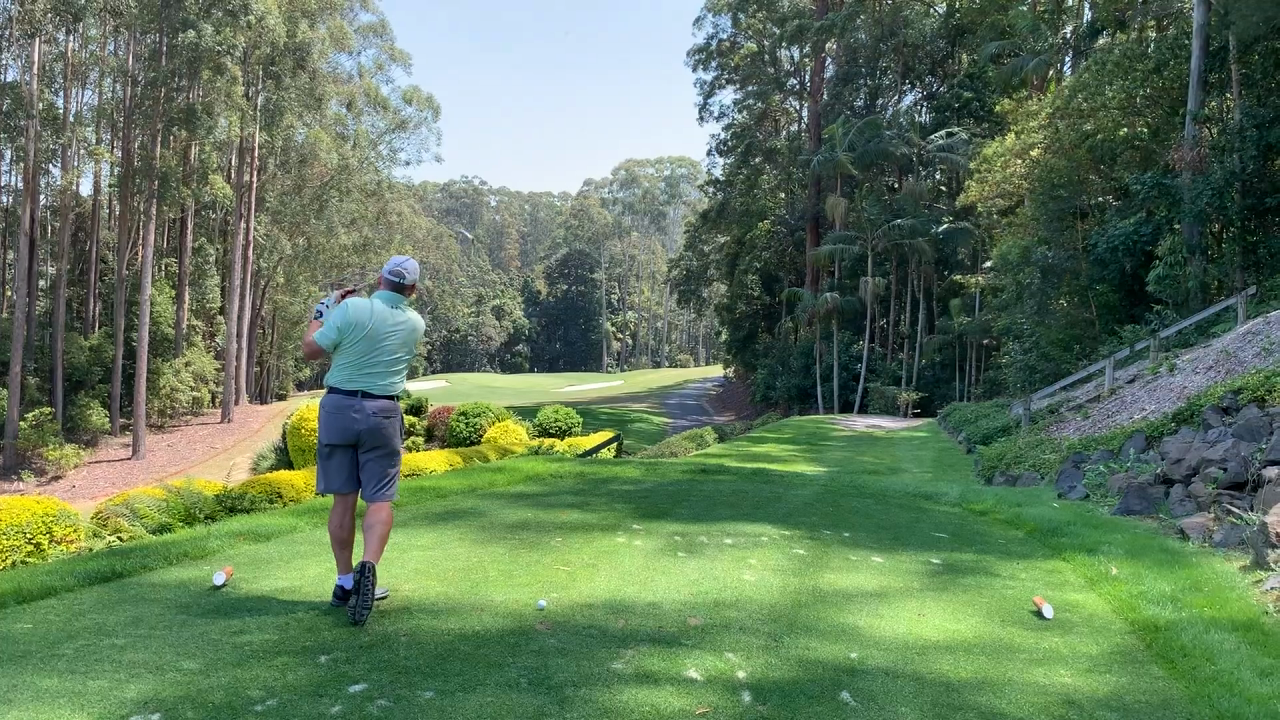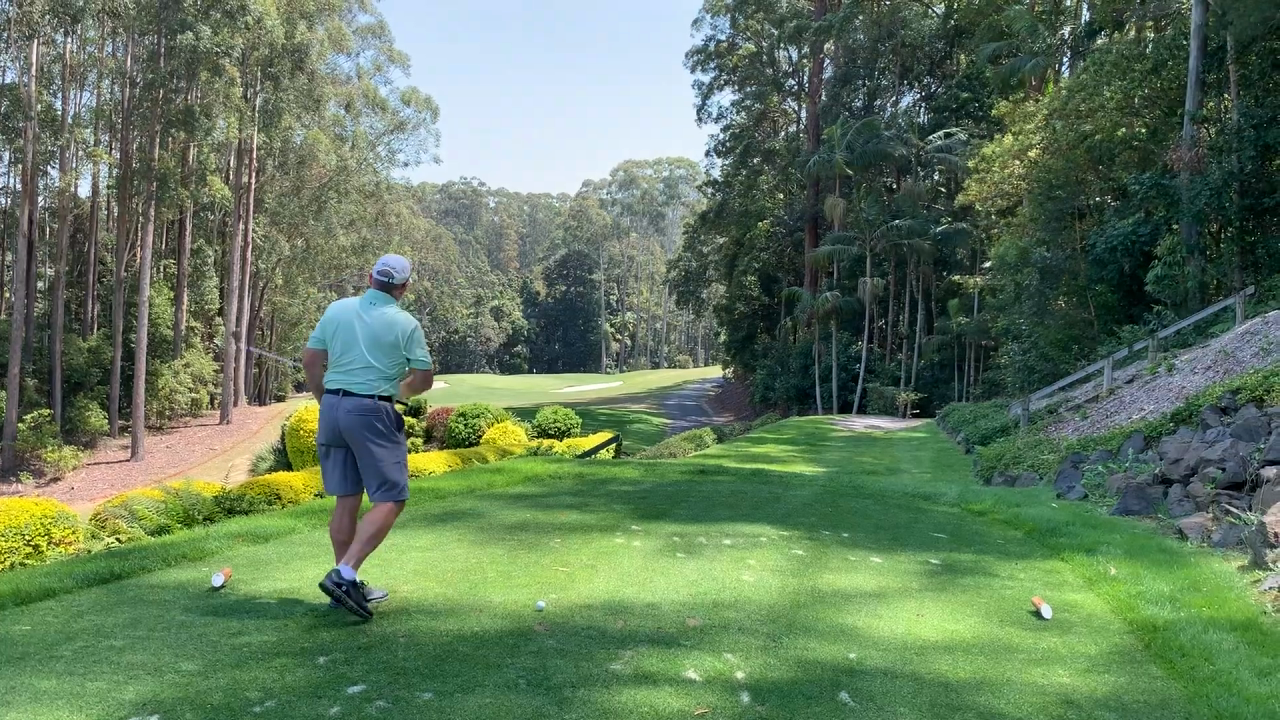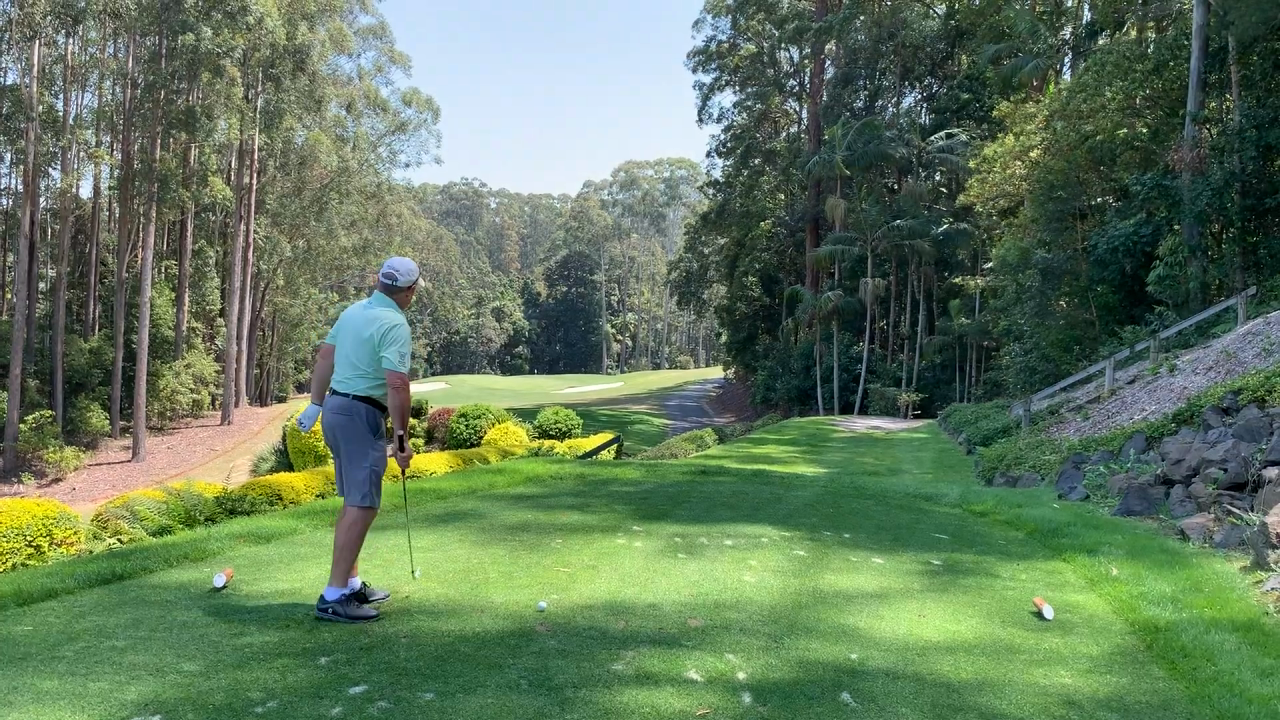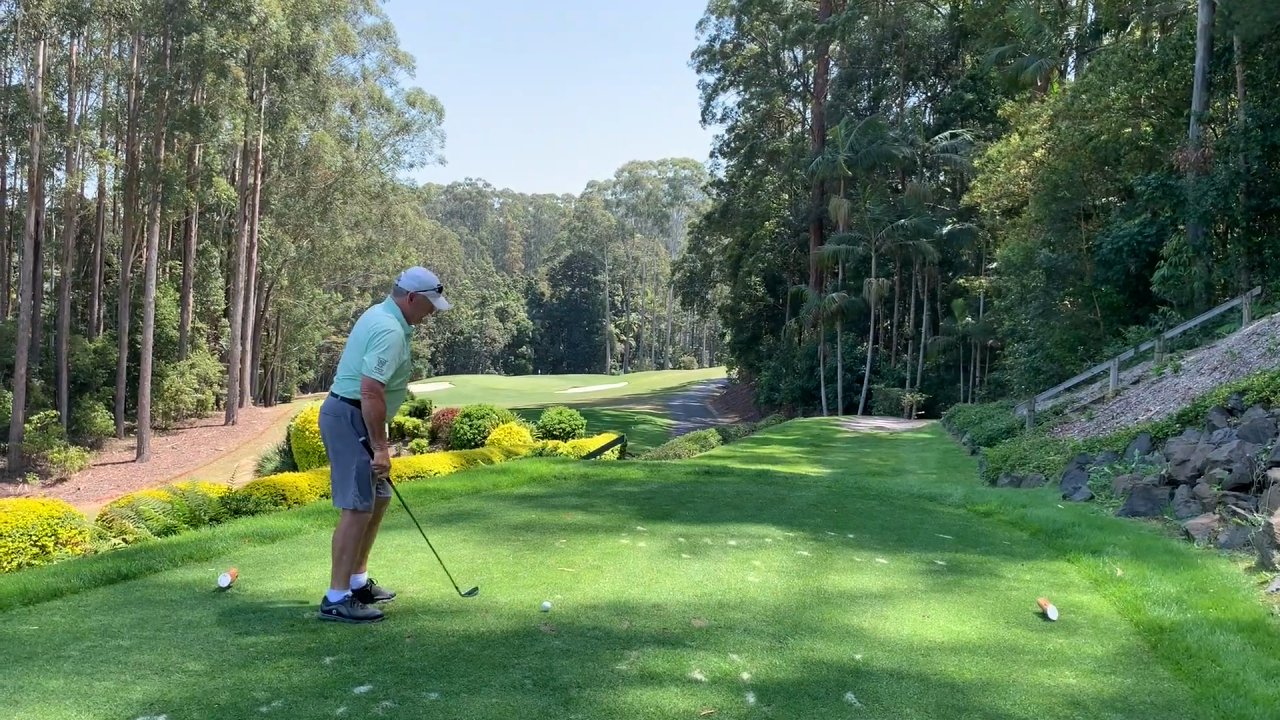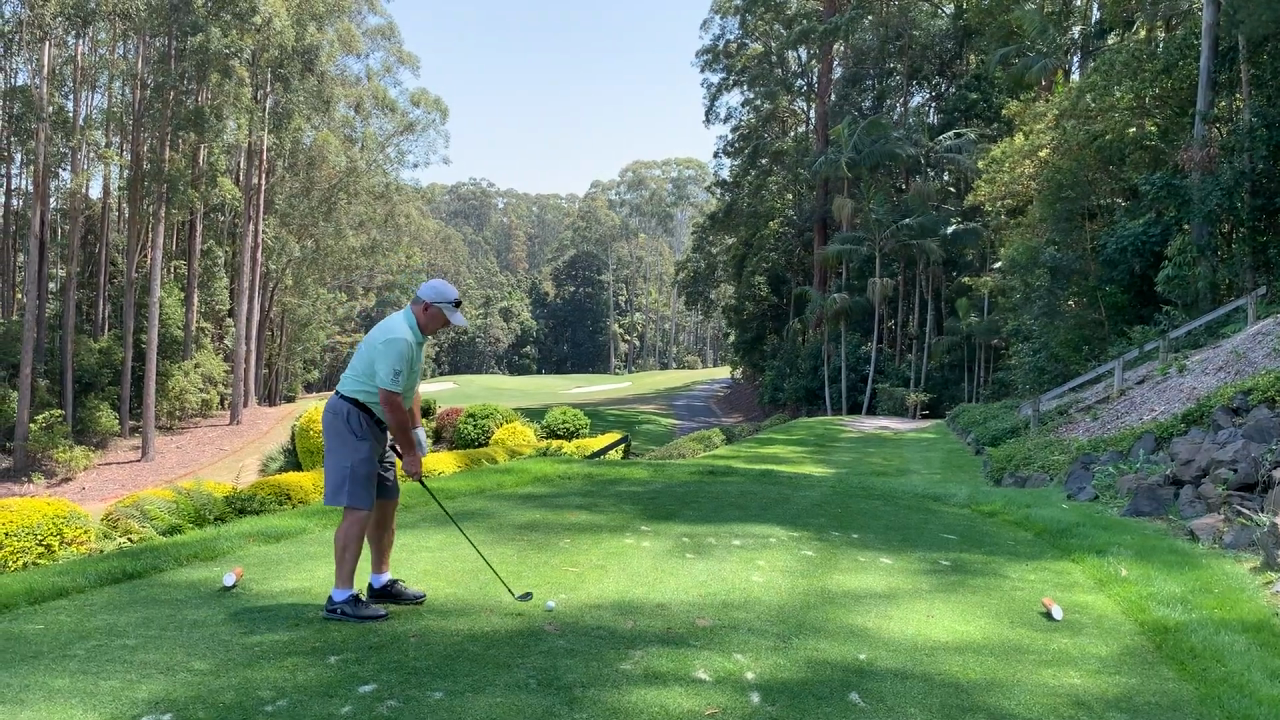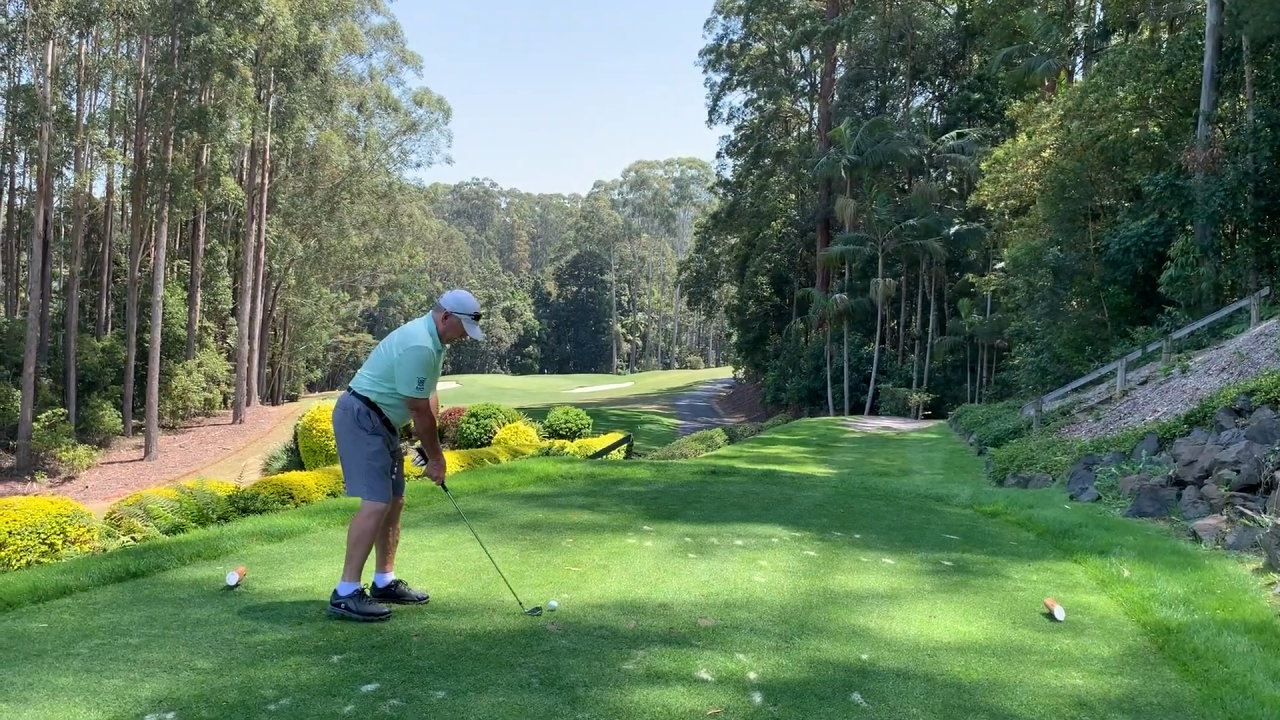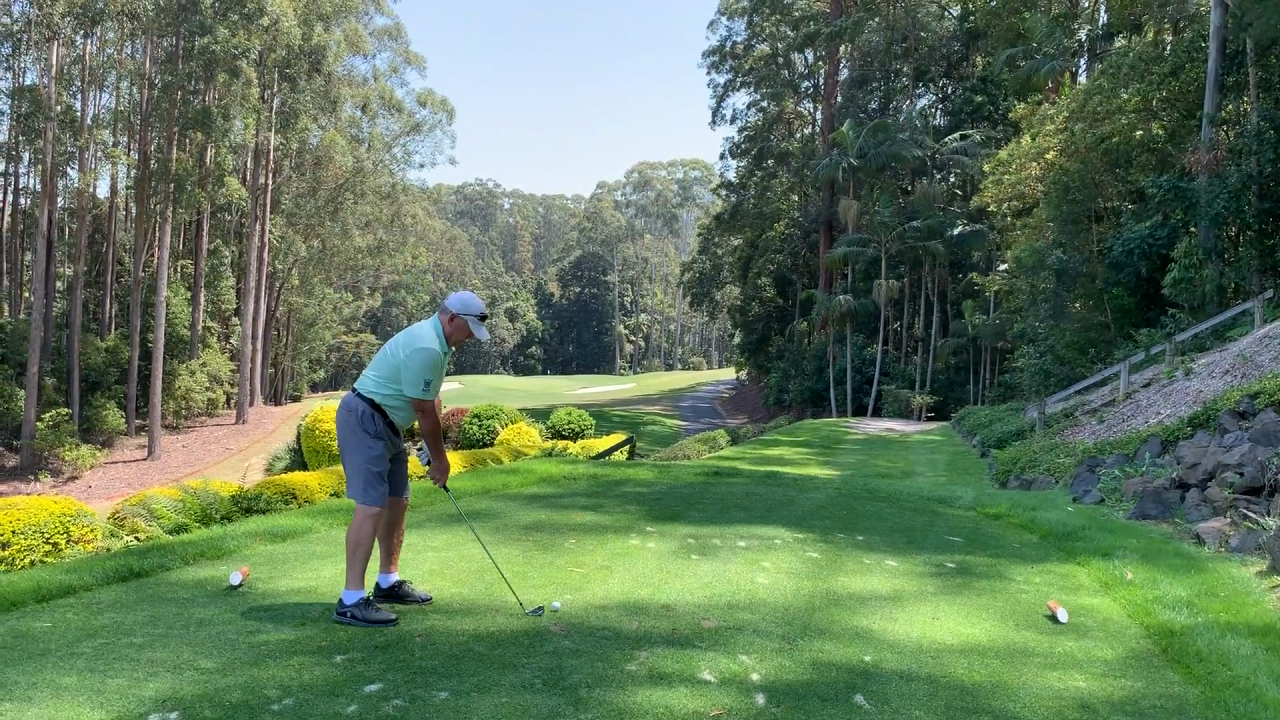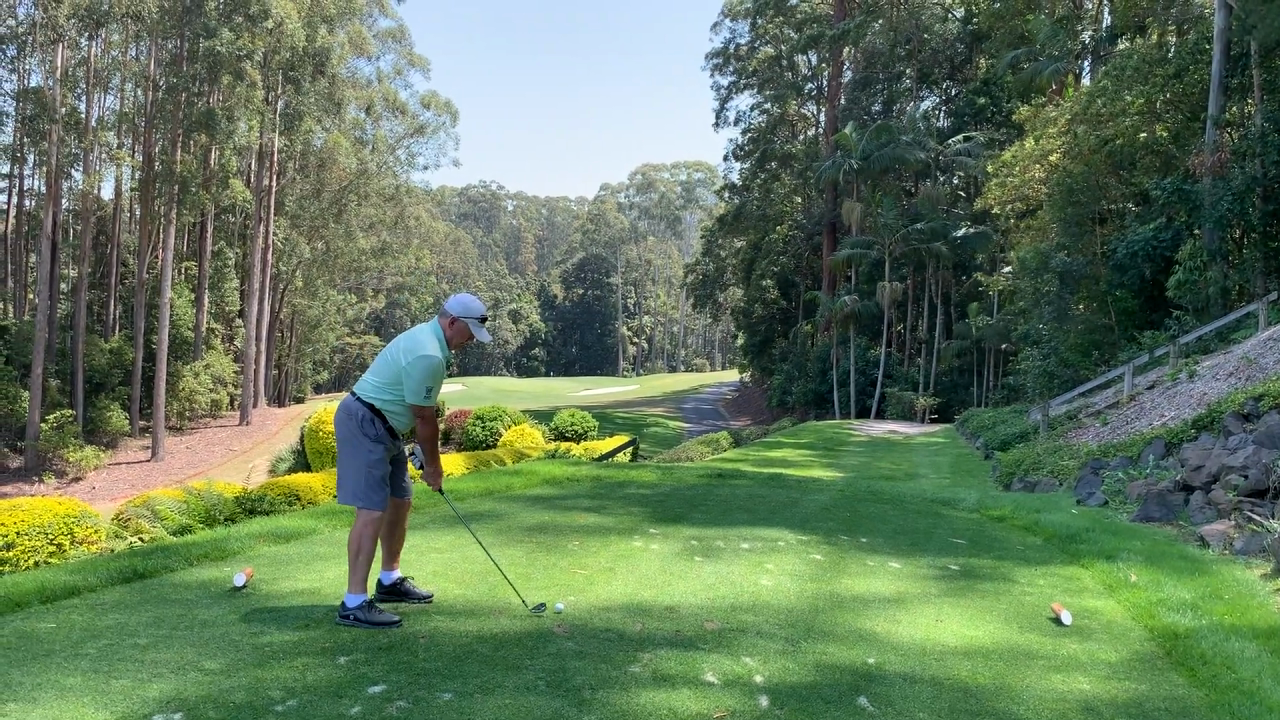
dt=0.3s
person 1, frame 1
left shoulder: (351, 309)
right shoulder: (416, 324)
left elbow: (310, 351)
left wrist: (319, 315)
left hip: (338, 408)
right hip: (381, 413)
left knee: (344, 498)
right knee: (380, 499)
left ankle: (346, 583)
right ankle: (367, 566)
person 1, frame 2
left shoulder: (337, 310)
right shoulder: (407, 325)
left elbow: (311, 361)
right elbow: (424, 380)
left wrist: (324, 399)
left hip: (335, 409)
right hip: (374, 414)
left knee: (347, 499)
right knee: (390, 499)
left ankle: (346, 581)
right ankle: (344, 574)
person 1, frame 3
left shoulder: (353, 312)
right shoulder: (394, 324)
left elbow: (324, 358)
right elbow: (397, 387)
left wrist: (316, 404)
right wrist: (401, 437)
left hip: (337, 411)
right hip: (362, 417)
left knee: (354, 503)
right knee: (362, 507)
left ankle: (348, 585)
right ankle: (334, 598)
person 1, frame 4
left shoulder: (380, 315)
right shoulder: (389, 330)
right elbow: (371, 391)
left wrist: (376, 440)
right wrist: (380, 446)
left hip: (349, 414)
right hip: (352, 420)
left knee: (377, 500)
right knee: (357, 508)
left ankle: (357, 582)
right ankle: (336, 598)
person 1, frame 5
left shoulder: (410, 330)
right shoulder: (398, 339)
left elbow: (408, 390)
right elbow: (392, 403)
left wrist: (417, 432)
right wrist: (410, 452)
left hip: (369, 423)
right hip: (352, 421)
left knee: (385, 502)
right knee: (359, 508)
left ankle: (381, 582)
right ankle: (341, 598)
person 1, frame 6
left shoulder: (432, 339)
right shoulder: (418, 346)
left elbow: (428, 397)
right elbow: (418, 409)
left wrist: (433, 449)
right wrist: (436, 457)
left hip: (380, 421)
right hip: (361, 418)
left knee: (393, 501)
right knee: (376, 502)
left ankle: (384, 582)
right ankle: (347, 591)
person 1, frame 7
left shoulder: (435, 339)
right shoulder: (426, 348)
left elbow: (431, 403)
right elbow: (424, 411)
left wrist: (431, 449)
right wrist: (440, 459)
left hip: (383, 423)
right hip: (364, 420)
left knee: (396, 502)
right knee: (371, 506)
left ankle: (388, 582)
right ankle: (351, 601)
person 1, frame 8
left shoulder: (430, 338)
right shoulder: (427, 355)
left elbow: (423, 414)
right elbow: (424, 417)
left wrist: (423, 450)
right wrist: (433, 465)
left hip: (381, 426)
right hip: (364, 424)
left knee: (399, 501)
right knee: (372, 511)
left ankle: (390, 580)
right ankle: (354, 603)
